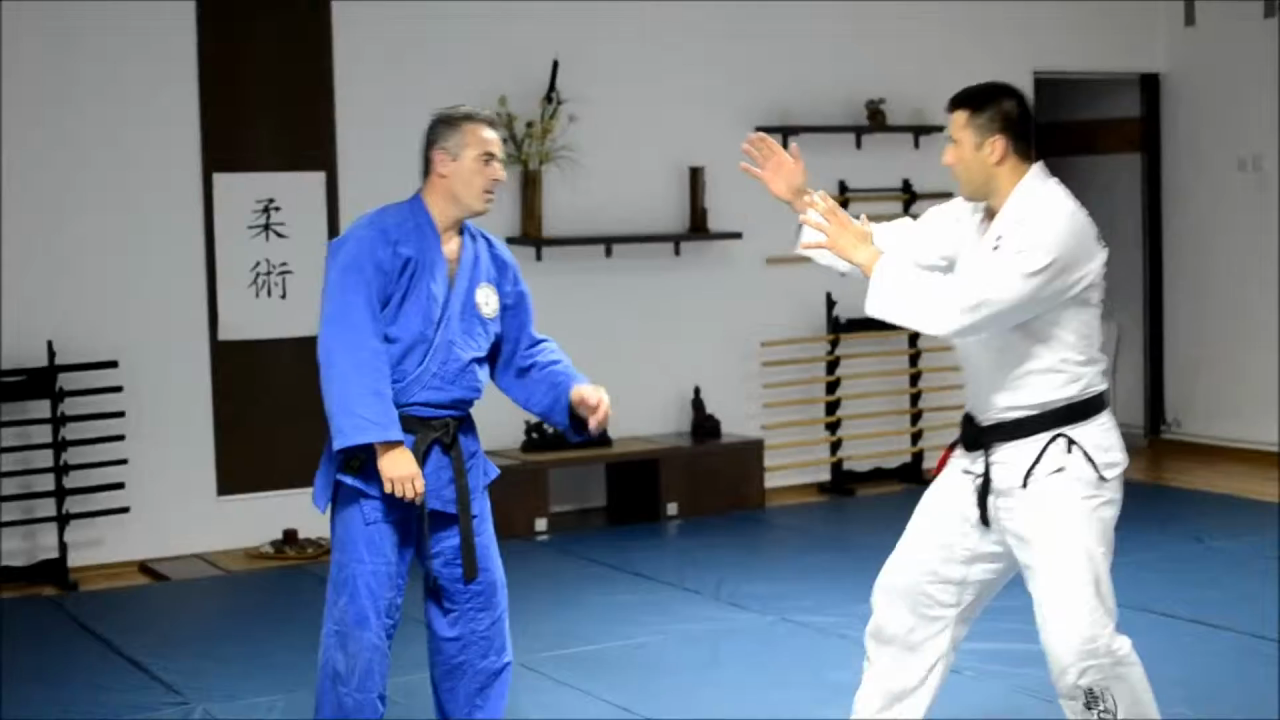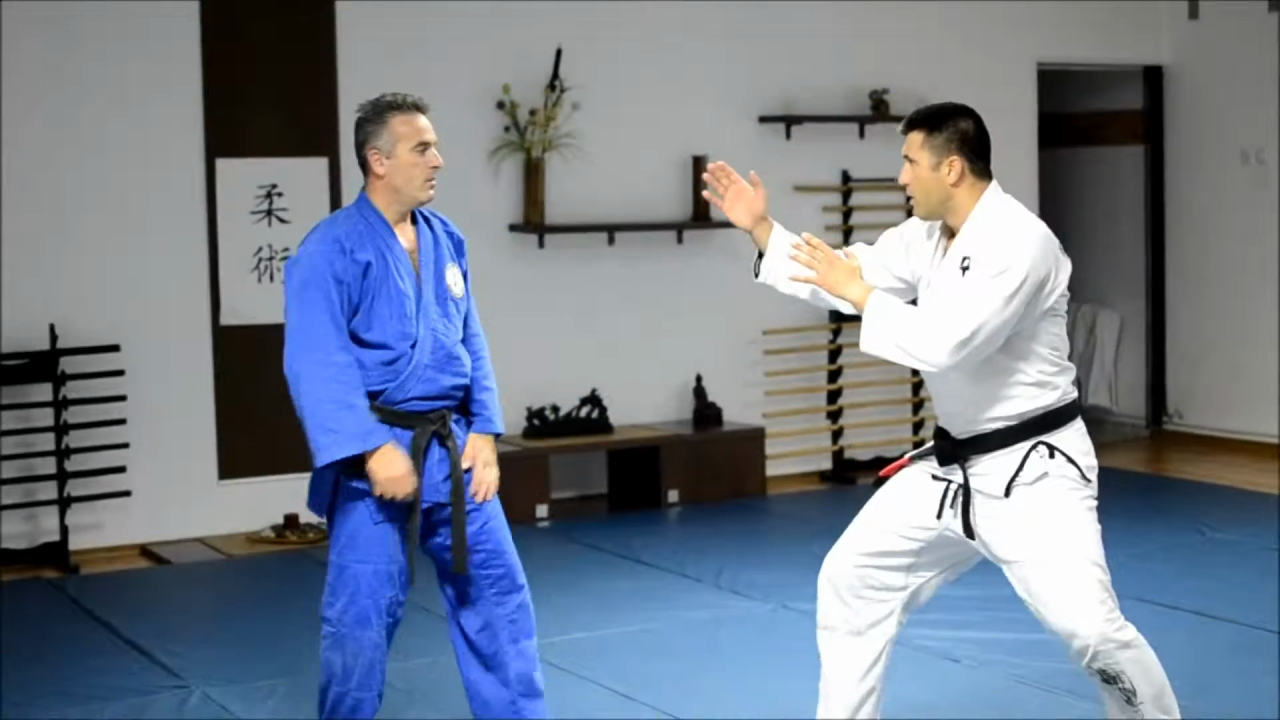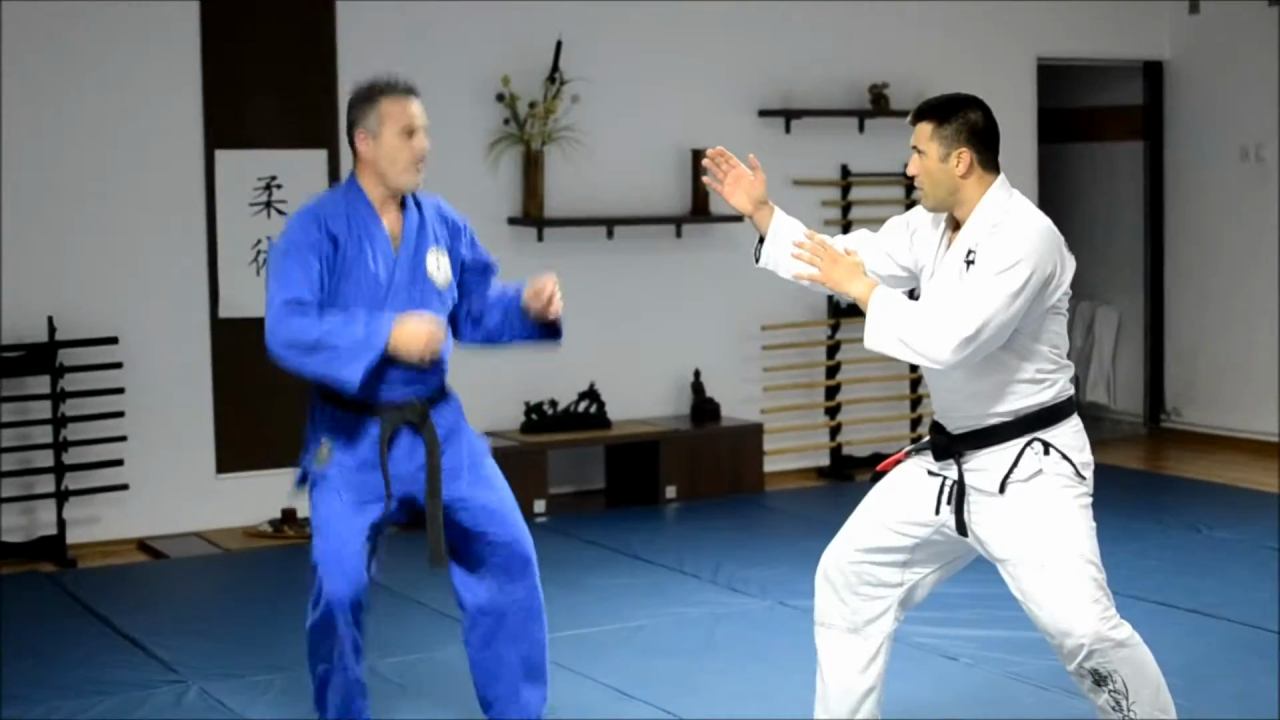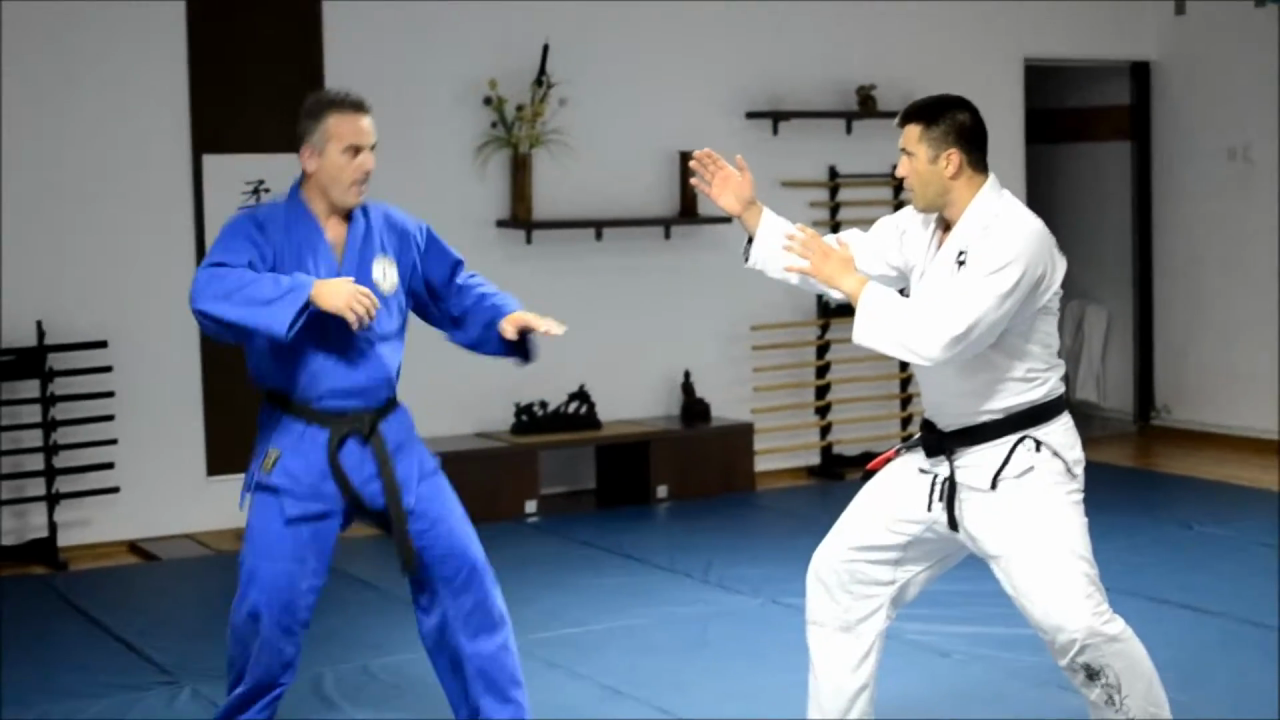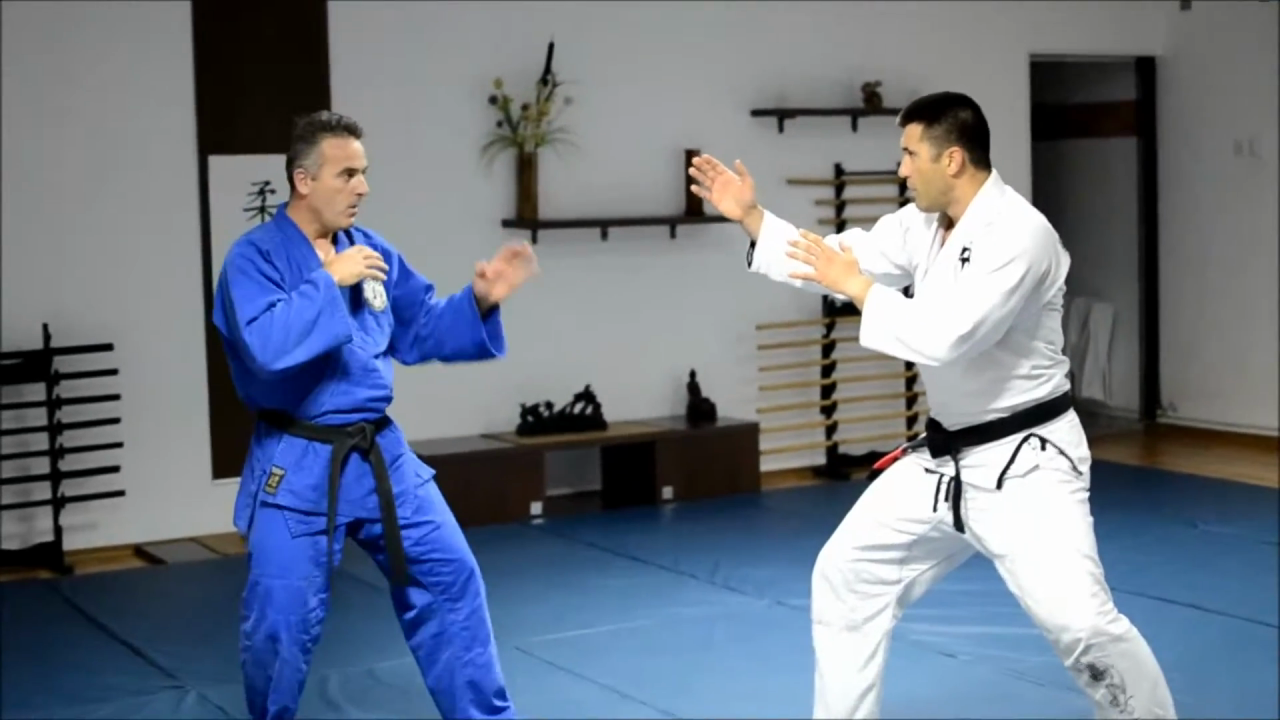
dt=0.5s
person 1, frame 1
left shoulder: (1055, 225)
right shoulder: (975, 215)
left elbow: (956, 309)
right elbow: (898, 245)
left wrist: (865, 256)
right wrist: (804, 200)
left hip: (1060, 459)
right hip: (988, 455)
left knee: (1079, 641)
right knee: (910, 597)
person 1, frame 2
left shoulder: (1019, 242)
right shoulder: (926, 237)
left elbow: (945, 343)
right elbow: (836, 276)
left wrist: (859, 293)
right wrist: (761, 228)
left hip: (1033, 469)
right hip: (952, 465)
left knee: (1091, 625)
right knee: (852, 579)
person 1, frame 3
left shoulder: (1025, 236)
right shoulder: (931, 225)
left elbow: (951, 340)
right elbow: (844, 258)
left wrist: (861, 289)
right wrist: (760, 213)
left hip: (1028, 464)
right hip: (948, 459)
left knee: (1082, 625)
right knee: (850, 576)
person 1, frame 4
left shoulder: (1016, 237)
right shoulder: (920, 226)
left elbow: (939, 338)
right elbow: (831, 258)
left wrist: (853, 285)
right wrist: (749, 213)
left hip: (1019, 462)
right hip: (938, 459)
left knee: (1075, 620)
right knee: (842, 576)
person 1, frame 5
left shoulder: (1019, 233)
right shoulder: (923, 223)
left elbow: (945, 338)
right elbow: (836, 258)
left wrist: (857, 286)
right wrist: (750, 216)
left hip: (1024, 461)
right hip: (945, 456)
left knee: (1079, 619)
right knee: (847, 575)
person 2, frame 1
left shoulder: (493, 261)
right shoulder: (374, 241)
left elbow: (520, 355)
right elbow: (347, 351)
left wrist: (573, 391)
right wrist: (385, 444)
left hip: (454, 451)
right hip: (379, 454)
left knee: (475, 599)
right knee: (363, 617)
person 2, frame 2
left shoulder: (446, 239)
right shoulder: (332, 248)
right elbow: (315, 364)
left wrist: (482, 429)
right wrist: (374, 450)
left hip: (448, 443)
right hip: (374, 451)
left knee: (495, 587)
right knee: (364, 613)
person 2, frame 3
left shoulder: (441, 223)
right shoulder: (316, 227)
left elbow: (476, 306)
right elbow: (287, 330)
left wrist: (528, 306)
right wrist: (384, 333)
left hip: (435, 428)
right hip: (353, 439)
left knee: (506, 555)
right knee: (339, 590)
person 2, frame 4
left shoulder: (395, 230)
right shoulder: (259, 229)
left elbow: (454, 290)
right elbow: (210, 292)
left wrist: (506, 318)
right wrist: (312, 290)
left hip: (385, 437)
right hip: (301, 446)
left knee: (457, 572)
right knee: (271, 601)
person 2, frame 5
left shoulder: (371, 250)
right shoulder: (254, 257)
left elbow: (419, 334)
right elbow: (270, 347)
left wrist: (480, 301)
right wrist: (329, 279)
left hip: (379, 452)
right hip: (297, 465)
left knee: (448, 577)
right knee: (282, 620)
